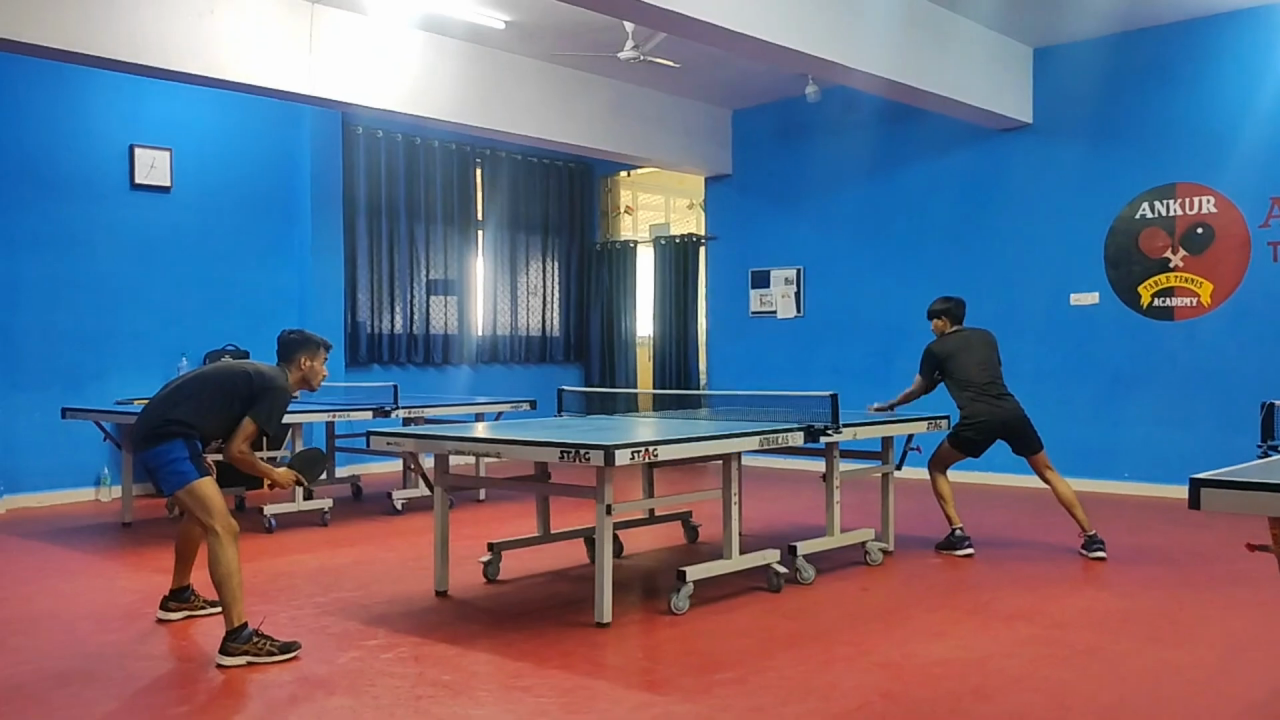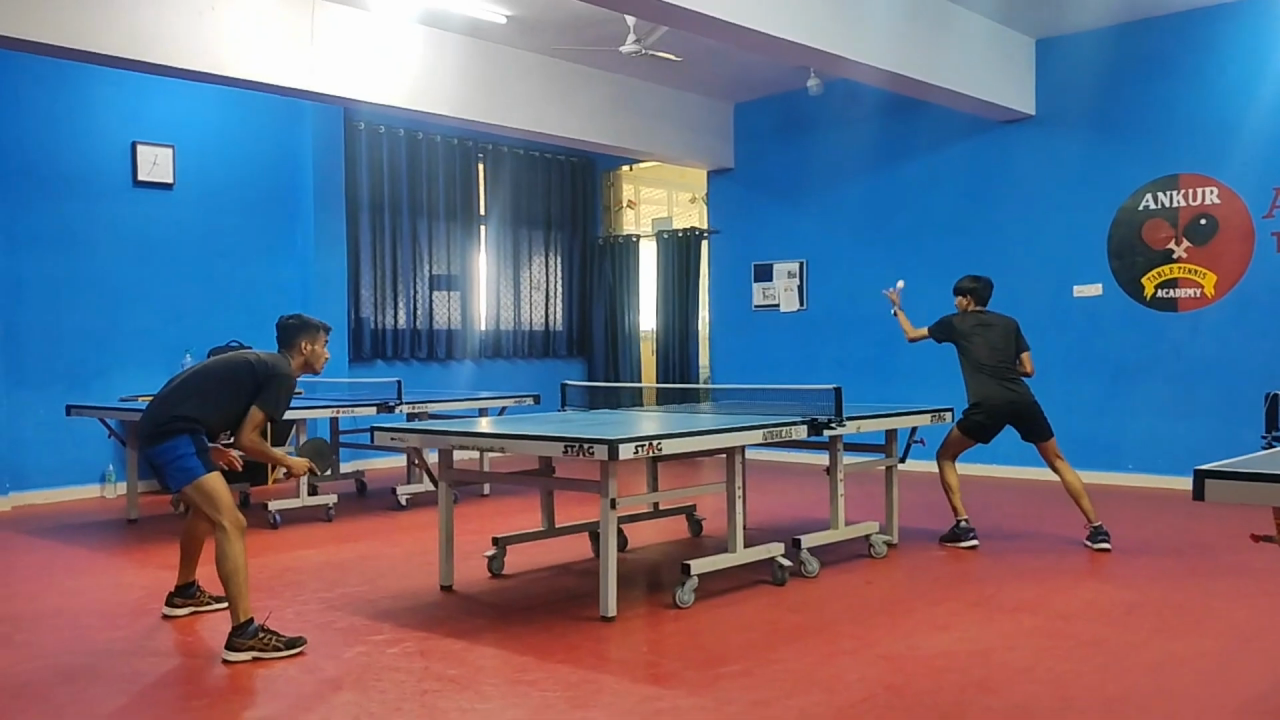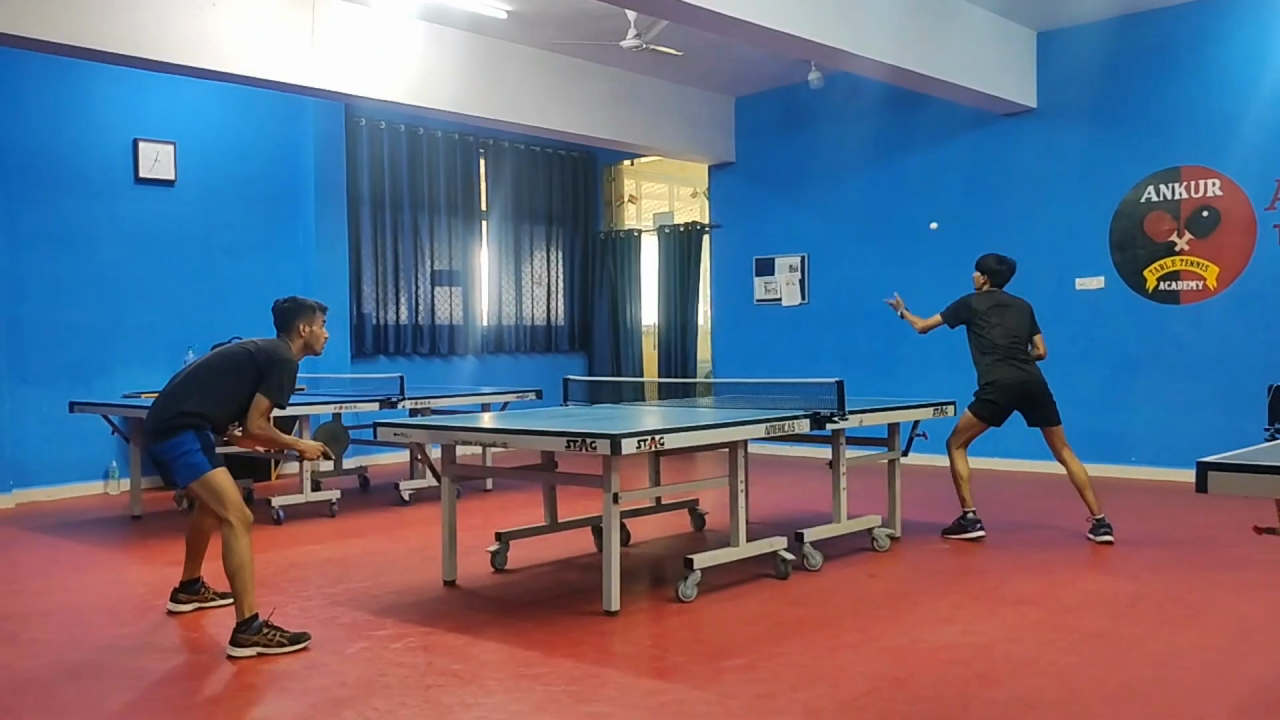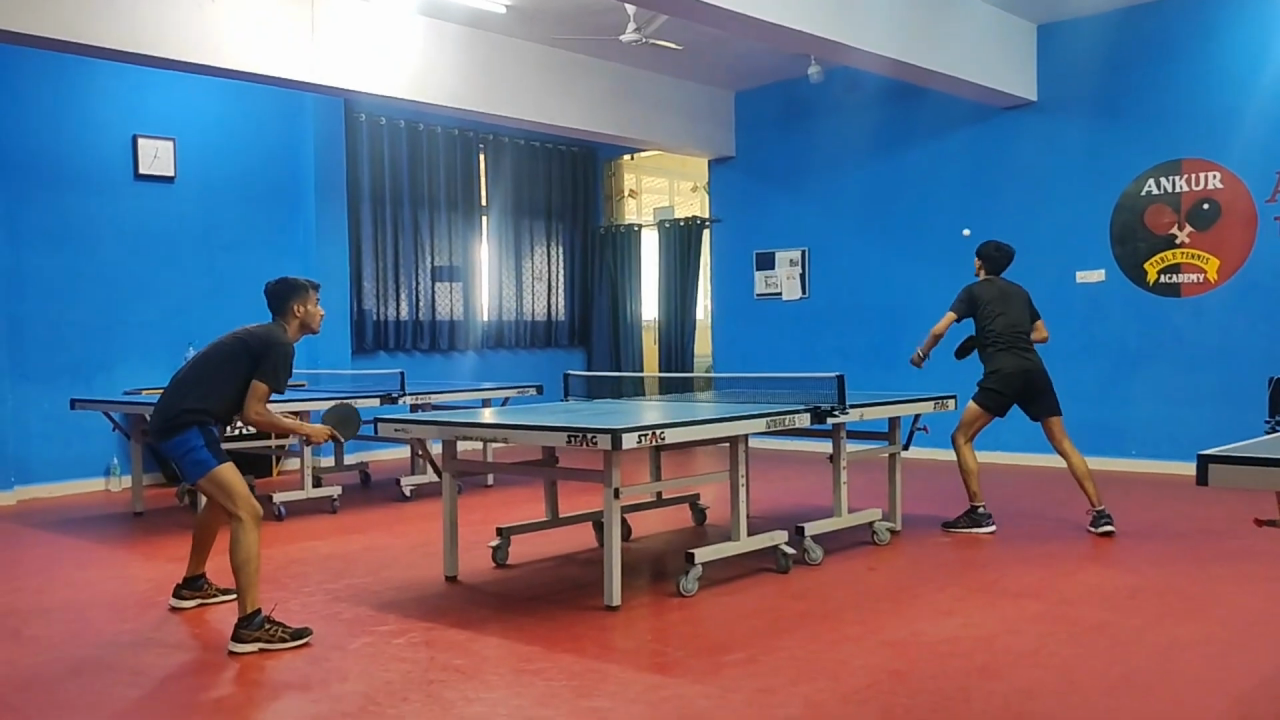
dt=0.2s
person 1, frame 1
left shoulder: (259, 375)
right shoulder: (277, 388)
right elbow: (235, 450)
left wrist: (198, 457)
right wrist: (273, 475)
left hip: (154, 433)
right hip: (167, 439)
left knee: (201, 509)
right knee: (223, 527)
left ankle: (179, 596)
right ankle: (238, 639)
person 1, frame 2
left shoulder: (260, 364)
right shoulder: (282, 375)
right elbow: (246, 439)
left wrist: (210, 449)
right wrist: (288, 462)
left hip: (159, 429)
right hip: (174, 435)
left knee: (205, 505)
right knee: (230, 522)
left ankle: (184, 592)
right ankle: (243, 634)
person 1, frame 3
left shoulder: (262, 351)
right shoulder: (283, 360)
right elbow: (255, 426)
left wrist: (234, 435)
right wrist: (300, 446)
left hip: (165, 426)
right hip: (180, 431)
left knee: (211, 502)
right knee: (237, 518)
left ankle: (189, 588)
right ankle: (248, 629)
person 1, frame 4
left shoulder: (260, 337)
right shoulder: (279, 345)
right elbow: (253, 413)
left wrist: (281, 422)
right wrist: (305, 430)
left hip: (174, 421)
right hip: (186, 427)
left knee: (222, 499)
right knee: (246, 512)
left ankle: (192, 584)
right ankle: (250, 625)
person 2, frame 1
left shoulder: (935, 348)
right shoulder: (986, 337)
left elbow: (919, 390)
left wrist: (889, 406)
left hip: (978, 419)
right hip: (1011, 411)
left knee: (936, 467)
right knee: (1048, 472)
left ankle: (958, 536)
right ankle: (1091, 538)
person 2, frame 2
left shoulder: (954, 323)
right shoulder: (1010, 323)
left elbow: (912, 335)
right elbow: (1028, 369)
left wrist: (897, 308)
left hip: (987, 404)
right hip: (1023, 399)
left knee: (945, 456)
right knee: (1058, 461)
left ankle: (963, 527)
right ankle: (1097, 529)
person 2, frame 3
left shoulder: (970, 303)
right shoulder: (1023, 306)
left elbow: (922, 327)
right elbow: (1041, 352)
left wrist: (902, 310)
left hip: (999, 385)
right hip: (1033, 382)
left knee: (956, 445)
right knee: (1063, 451)
left ankle: (969, 518)
right ankle: (1099, 521)
person 2, frame 4
left shoulder: (974, 291)
right shoulder: (1021, 292)
left elbow: (940, 329)
right elbow: (1042, 334)
left wrist: (922, 352)
left hip: (1002, 375)
right hip: (1034, 371)
left knee: (961, 438)
right knee: (1062, 443)
left ankle: (978, 513)
right ankle: (1099, 513)
